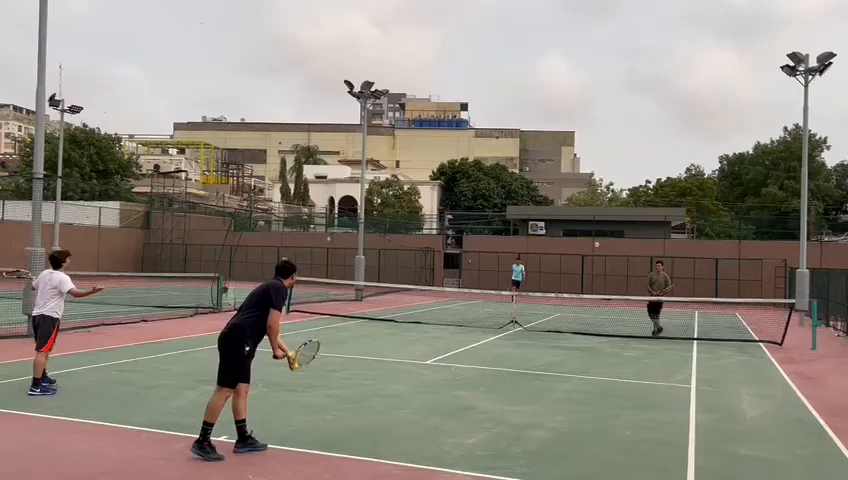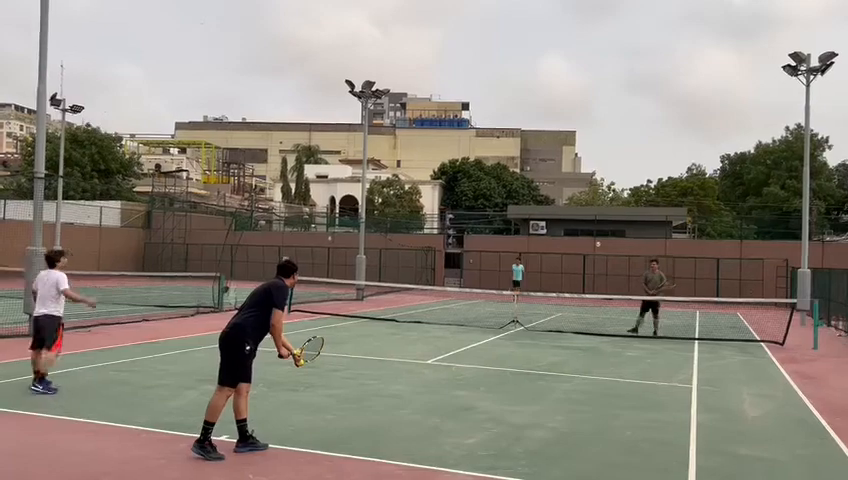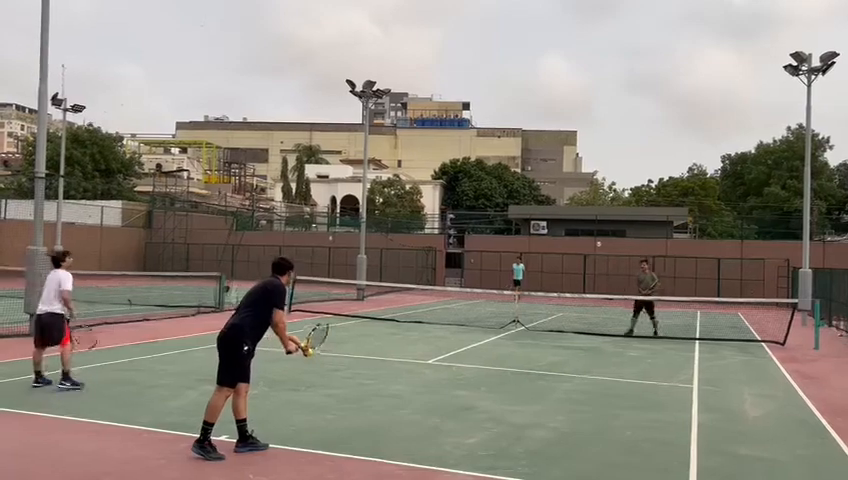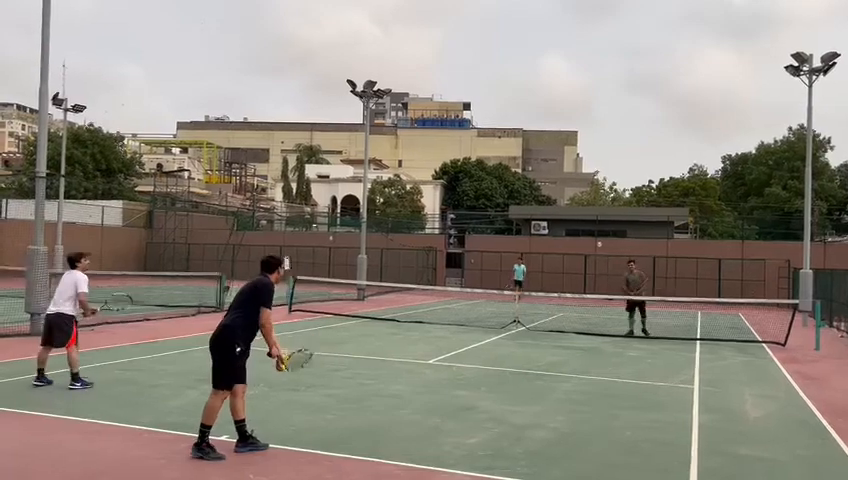
dt=0.3s
person 1, frame 1
left shoulder: (269, 287)
right shoulder: (279, 288)
left elbow: (268, 328)
right elbow: (272, 324)
left wrist: (287, 352)
right wrist: (275, 350)
left hip: (238, 341)
right hip: (238, 341)
left knee: (241, 390)
right knee: (224, 391)
left ankle: (243, 439)
right ankle: (202, 442)
person 1, frame 2
left shoulder: (271, 287)
right shoulder: (281, 288)
left elbow: (271, 326)
right elbow: (275, 324)
left wrist: (291, 349)
right wrist: (280, 348)
left hip: (238, 341)
right hip: (239, 341)
left knee: (242, 389)
right knee: (225, 390)
left ankle: (244, 439)
right ankle: (203, 441)
person 1, frame 3
left shoulder: (267, 286)
right shoulder: (278, 287)
left elbow: (274, 324)
right elbow: (278, 323)
left wrist: (296, 341)
right wrist: (287, 345)
left hip: (237, 340)
right hip: (237, 340)
left knee: (241, 389)
right knee: (224, 390)
left ankle: (244, 439)
right ankle: (203, 441)
person 1, frame 4
left shoulder: (258, 284)
right shoulder: (266, 285)
left elbow: (260, 324)
right elbow: (265, 322)
left wrist: (277, 347)
right wrist: (273, 348)
left hip: (234, 344)
right hip: (229, 342)
left knee: (238, 390)
right knee: (220, 392)
left ankle: (244, 439)
right ankle: (201, 444)
person 2, frame 1
left shoulder: (44, 273)
right shoulder: (62, 278)
left elbow: (34, 286)
right elbow: (75, 292)
left wrist: (36, 280)
right wrist: (92, 292)
left hip: (37, 315)
right hip: (49, 317)
left knee: (44, 348)
right knee: (43, 350)
left ankle: (42, 376)
right ankle: (36, 385)
person 2, frame 2
left shoulder: (42, 274)
right shoulder: (60, 276)
left elbow: (34, 291)
right elbow: (68, 294)
right wrist: (86, 300)
left hip: (38, 315)
right hip: (52, 317)
left knee: (37, 348)
right knee: (53, 350)
left ankle: (38, 377)
right ankle: (39, 382)
person 2, frame 3
left shoulder: (52, 274)
right shoulder: (65, 275)
right elbow: (65, 296)
right wrist: (71, 310)
left hip: (41, 313)
right hip: (55, 315)
left knee: (39, 347)
right knee: (66, 346)
left ankle: (38, 378)
right ankle: (66, 379)
person 2, frame 4
left shoulder: (67, 274)
right shoulder: (81, 277)
right elbow: (82, 298)
left wrist: (86, 309)
right wrist: (87, 311)
left hip: (51, 313)
right hip: (65, 315)
left knee: (46, 346)
right knee: (72, 347)
left ankle: (40, 377)
right ankle: (75, 380)
